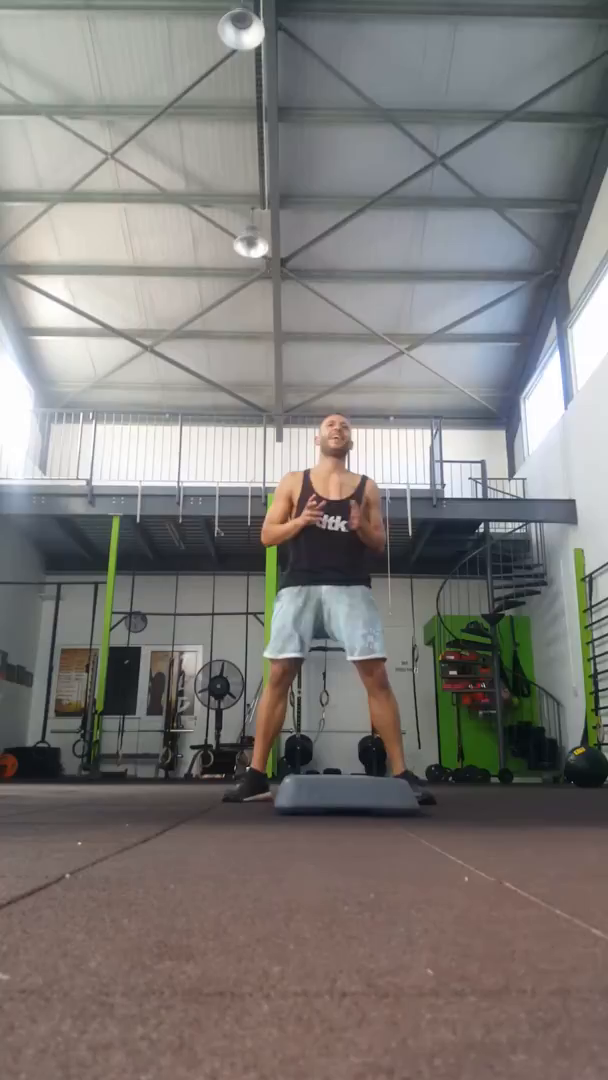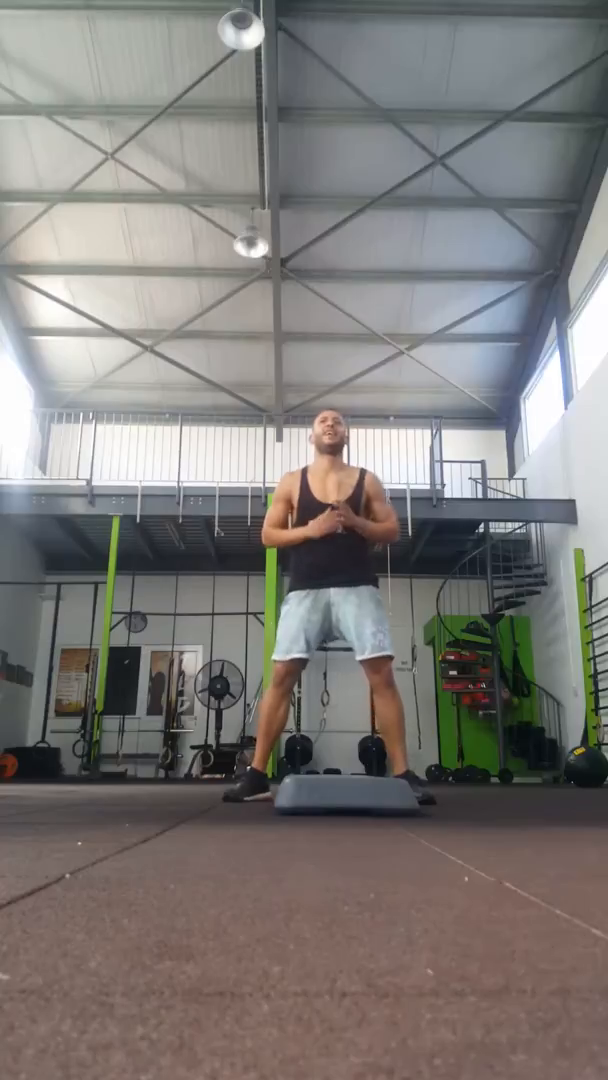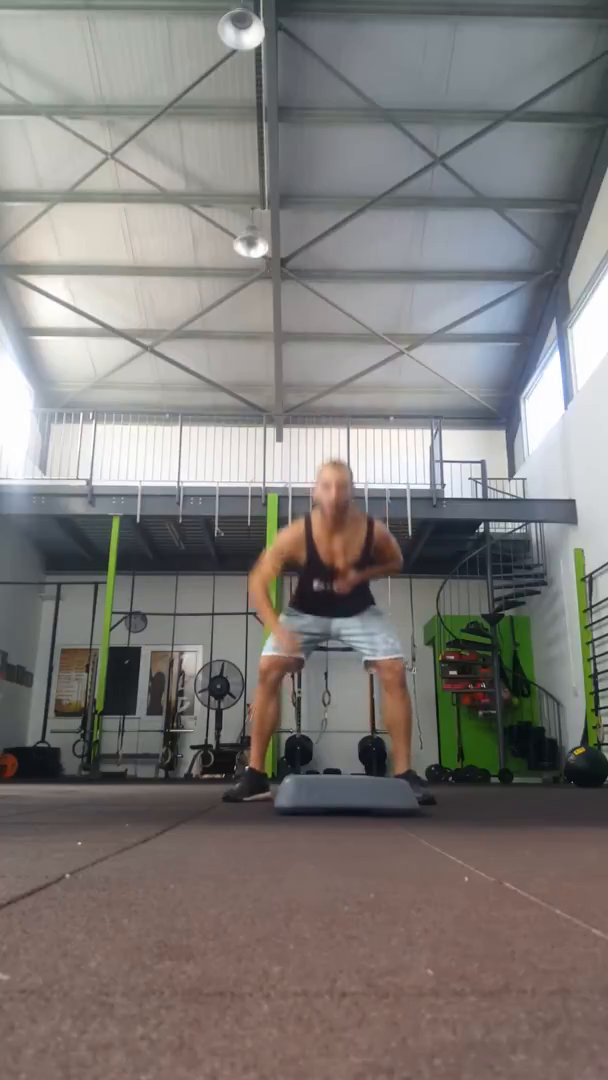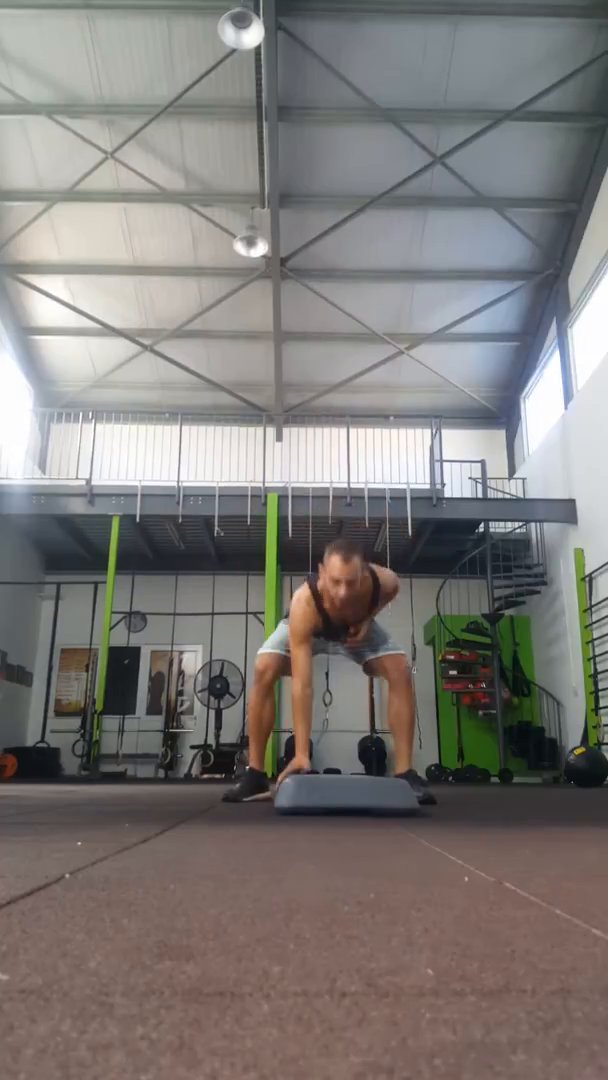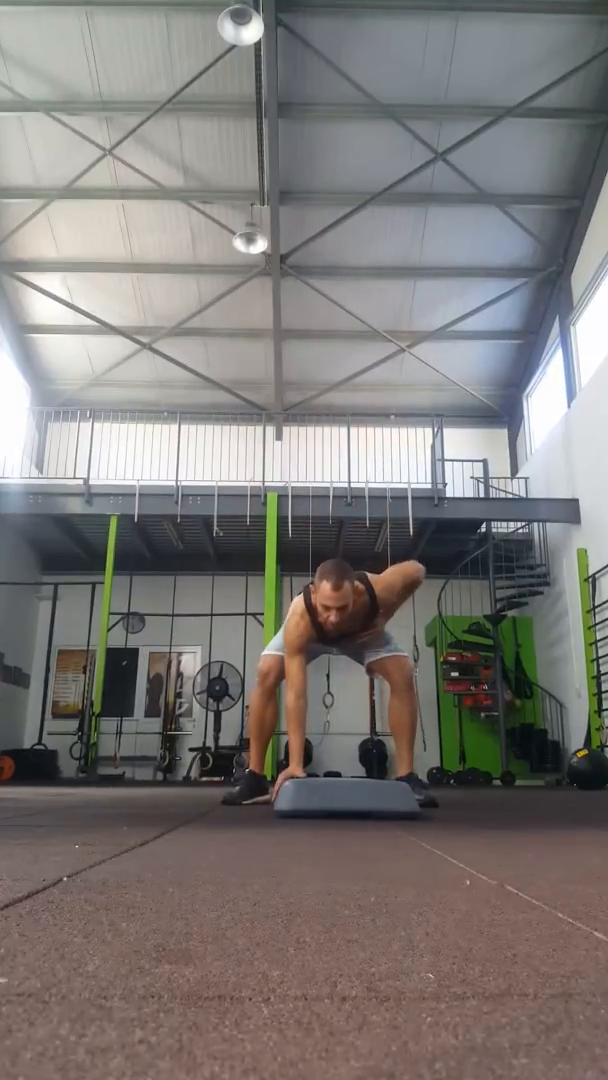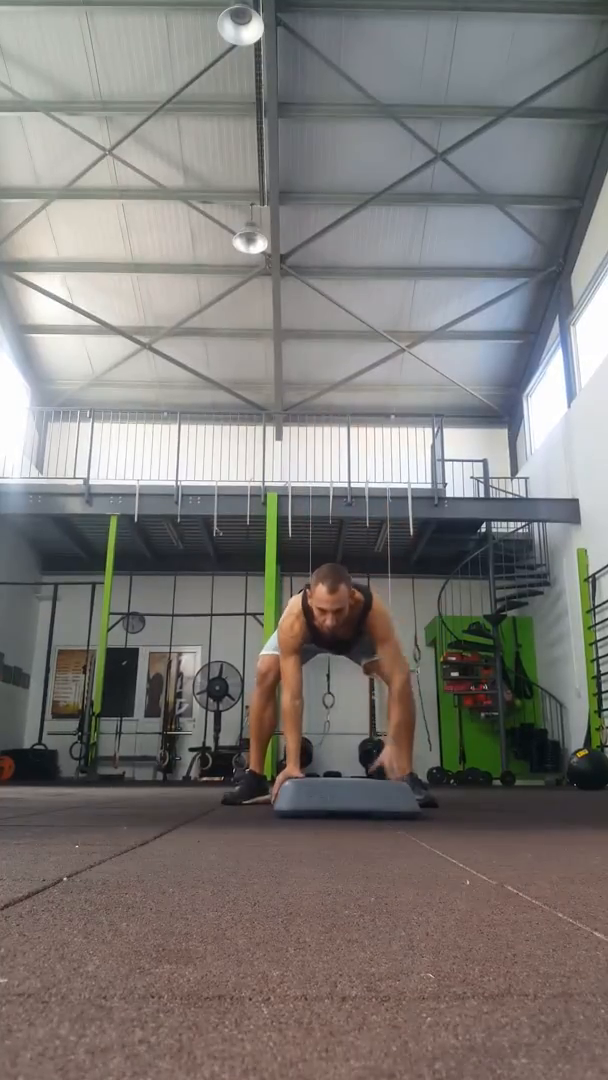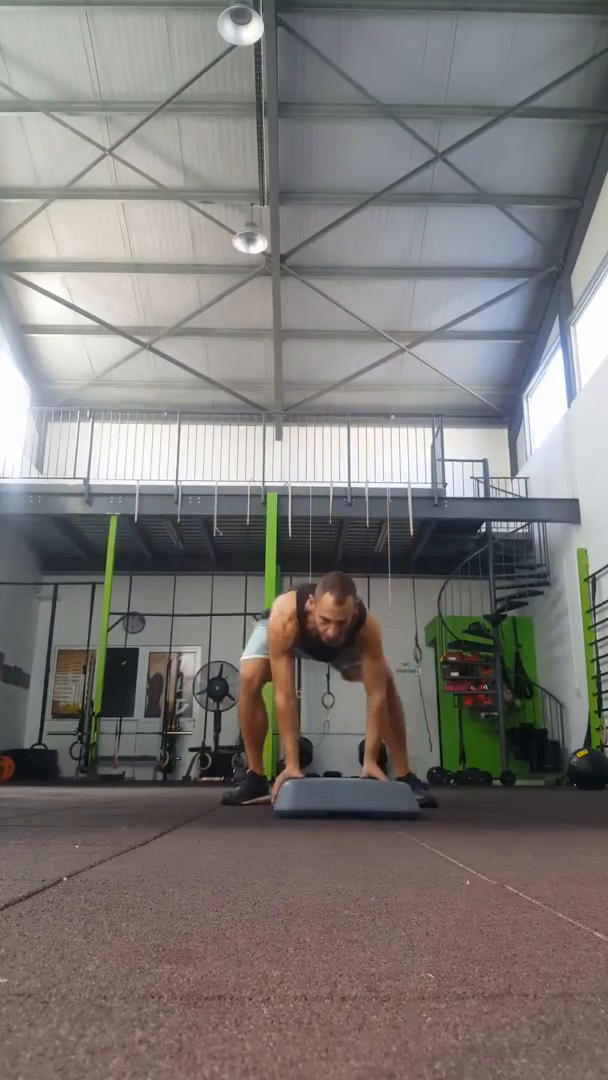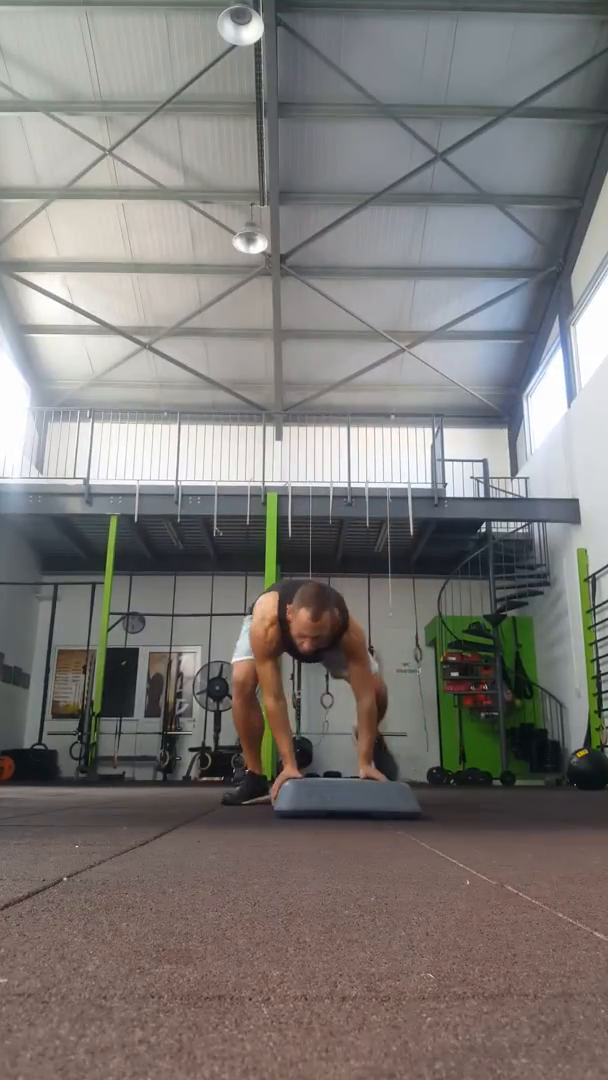
dt=0.3s
person 1, frame 1
left shoulder: (366, 487)
right shoulder: (294, 482)
left elbow: (380, 544)
right elbow: (267, 535)
left wrist: (362, 527)
right wrist: (302, 519)
left hip: (350, 588)
right hip: (299, 588)
left knee: (375, 676)
right knee: (279, 676)
left ankle: (401, 772)
right ankle: (256, 774)
person 1, frame 2
left shoulder: (367, 481)
right shoulder: (292, 482)
left elbow: (393, 531)
right elbow: (268, 534)
left wrist: (355, 521)
right wrist: (309, 529)
left hip: (357, 590)
right hip: (306, 592)
left knee: (382, 676)
right knee: (282, 676)
left ankle: (403, 773)
right ankle: (257, 774)
person 1, frame 3
left shoulder: (374, 531)
right shoulder: (295, 535)
left elbow: (395, 563)
right elbow: (259, 582)
left wrist: (362, 576)
right wrist: (276, 628)
left hip: (358, 612)
right hip: (308, 612)
left knee: (393, 675)
right knee: (268, 671)
left ankle: (405, 773)
right ankle: (255, 775)
person 1, frame 4
left shoulder: (380, 581)
right shoulder: (305, 603)
right elbow: (302, 685)
left wrist: (368, 618)
right wrist: (301, 752)
left hip: (357, 631)
right hip: (308, 632)
left knee: (400, 673)
right knee: (264, 671)
left ankle: (405, 774)
right ankle: (255, 775)
person 1, frame 5
left shoulder: (377, 591)
right shoulder: (299, 618)
left elbow: (417, 570)
right elbow: (296, 694)
left wrist: (383, 619)
right wrist: (296, 763)
left hip: (363, 631)
right hip: (311, 635)
left knee: (403, 675)
right knee: (267, 674)
left ankle: (406, 776)
right ankle: (254, 778)
person 1, frame 6
left shoulder: (371, 609)
right shoulder: (294, 620)
left elbow: (400, 678)
right elbow: (292, 695)
left wrist: (392, 744)
right wrist: (292, 764)
left hip: (359, 634)
right hip: (308, 636)
left knee: (399, 676)
right knee: (266, 675)
left ankle: (406, 777)
right ankle: (255, 778)
person 1, frame 7
left shoulder: (366, 625)
right shoulder: (283, 619)
left elbow: (376, 694)
right elbow: (284, 696)
left wrist: (370, 760)
right wrist: (291, 764)
right hip: (288, 631)
left knee: (385, 682)
right knee: (250, 679)
left ankle: (406, 778)
right ankle: (255, 778)
person 1, frame 8
left shoulder: (349, 630)
right shoulder: (265, 623)
left elbow: (365, 696)
right elbow: (273, 697)
left wrist: (364, 763)
right wrist: (289, 764)
right hip: (274, 627)
left knee: (377, 691)
right knee: (242, 682)
left ankle: (368, 737)
right ankle: (255, 778)
